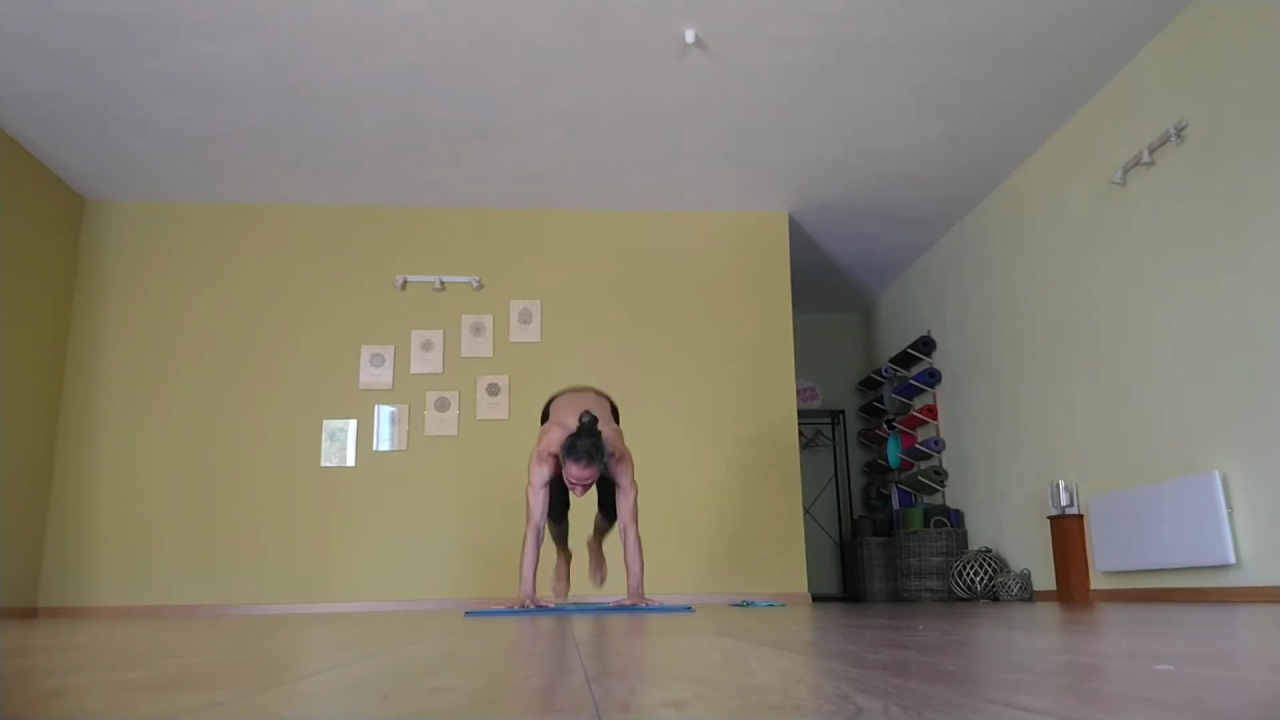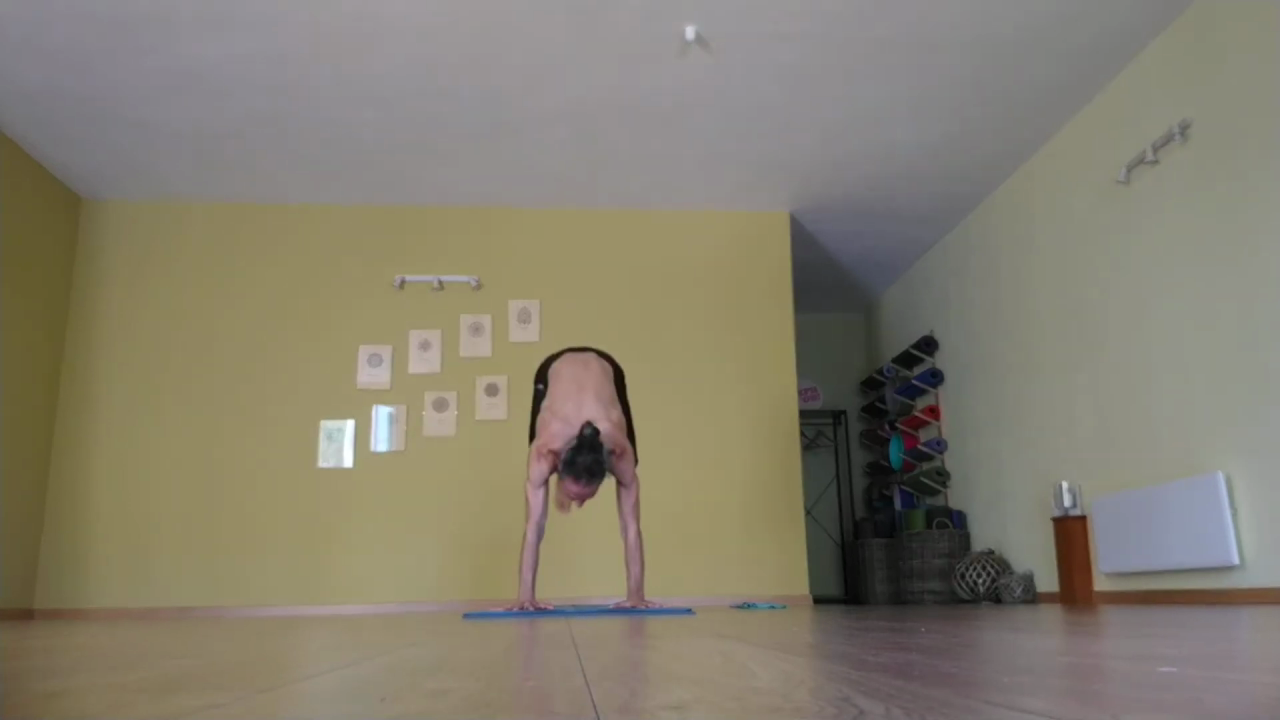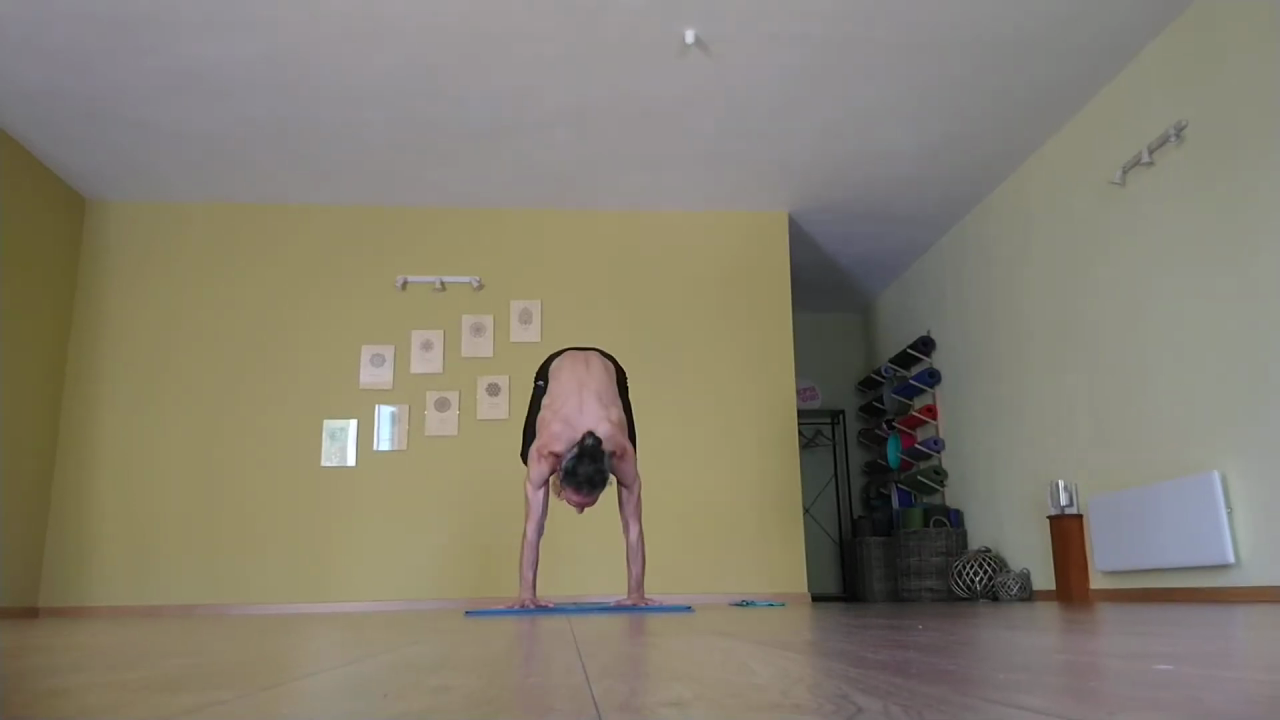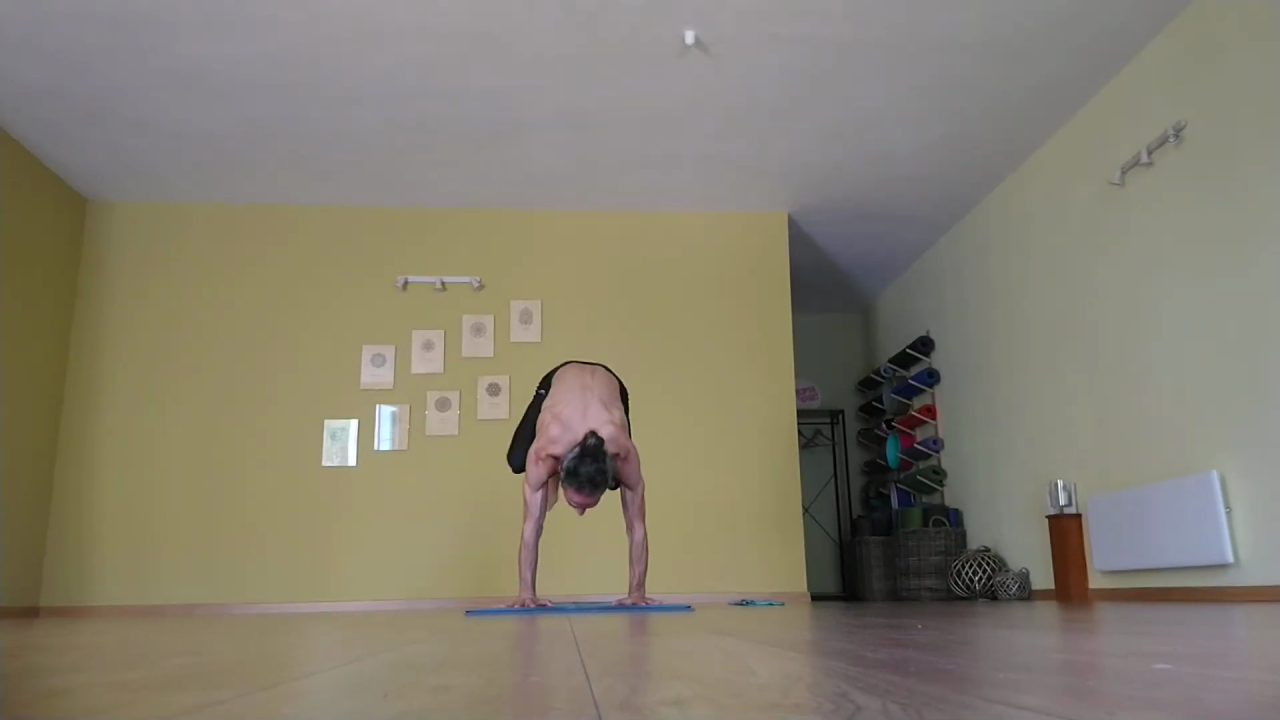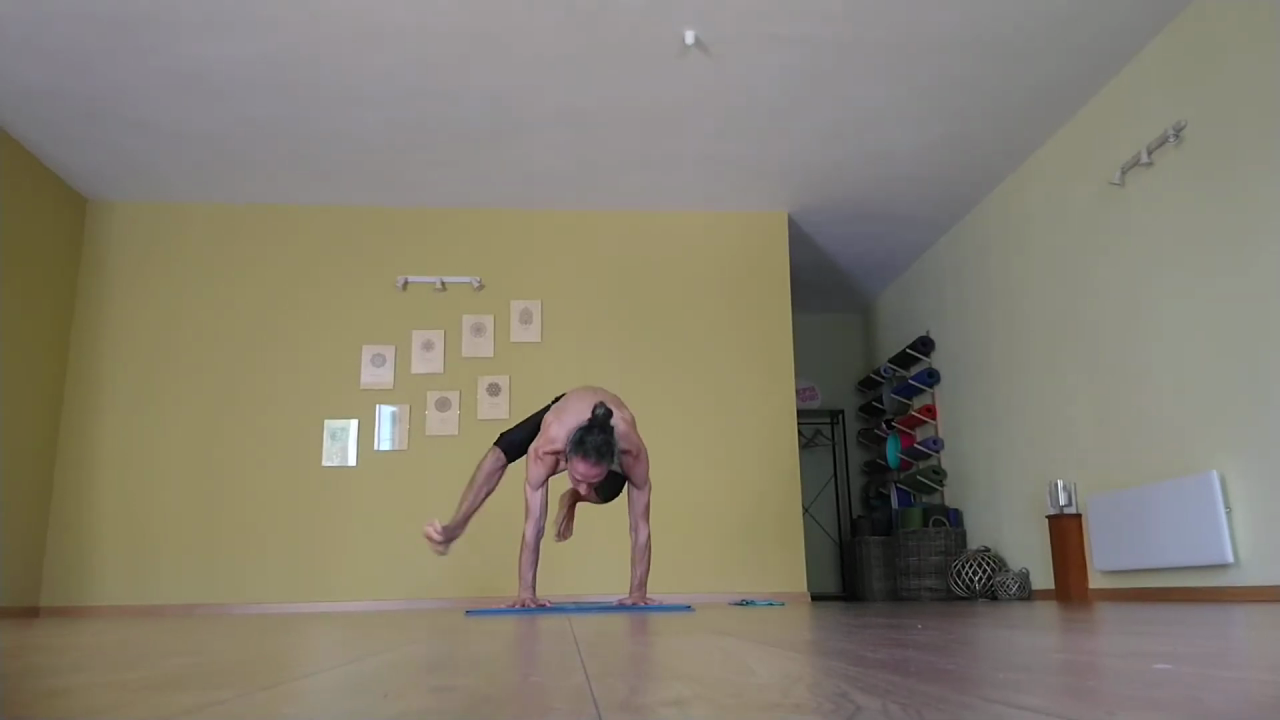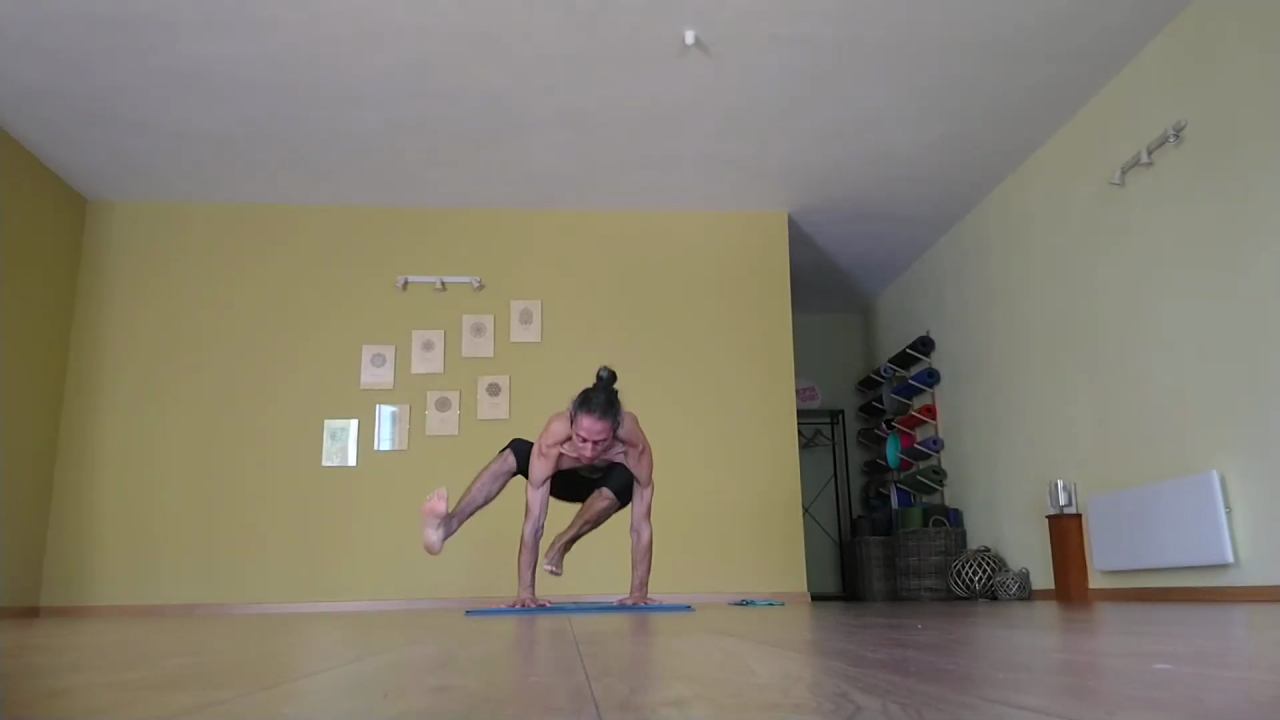
dt=0.3s
person 1, frame 1
left shoulder: (616, 454)
right shoulder: (546, 454)
left elbow: (629, 527)
right elbow: (534, 525)
left wrist: (636, 592)
right wrist: (526, 592)
left knee: (611, 511)
right knee: (556, 513)
left ankle: (595, 545)
right ankle: (562, 554)
person 1, frame 2
left shoulder: (619, 451)
right shoulder: (545, 450)
left elbow: (630, 525)
right elbow: (534, 524)
left wrist: (636, 594)
right wrist: (525, 595)
left hip: (605, 367)
right hip: (554, 368)
right knee: (543, 475)
person 1, frame 3
left shoulder: (619, 451)
right shoulder: (545, 451)
left elbow: (632, 525)
right elbow: (533, 524)
left wrist: (636, 592)
right wrist: (526, 593)
left hip: (607, 367)
right hip: (556, 367)
right knee: (529, 457)
person 1, frame 4
left shoulder: (622, 454)
right shoulder: (544, 453)
left elbow: (636, 527)
right elbow: (532, 525)
left wrist: (637, 591)
right wrist: (526, 592)
left hip: (607, 381)
right hip: (558, 379)
left knee: (617, 481)
right knee: (518, 462)
right ankle: (550, 475)
person 1, frame 5
left shoulder: (631, 451)
right shoulder: (545, 448)
left elbow: (640, 526)
right elbow: (534, 524)
left wrist: (638, 592)
right wrist: (526, 591)
left knee: (607, 490)
right knee: (501, 453)
left ankle: (571, 499)
right ankle: (454, 528)
person 1, frame 6
left shoulder: (634, 445)
right shoulder: (552, 441)
left elbow: (641, 526)
right elbow: (533, 522)
left wrist: (639, 591)
right wrist: (525, 590)
left hip: (605, 475)
right hip: (566, 473)
left knee: (620, 485)
right knee: (511, 457)
left ankle: (564, 542)
right ankle: (447, 525)
